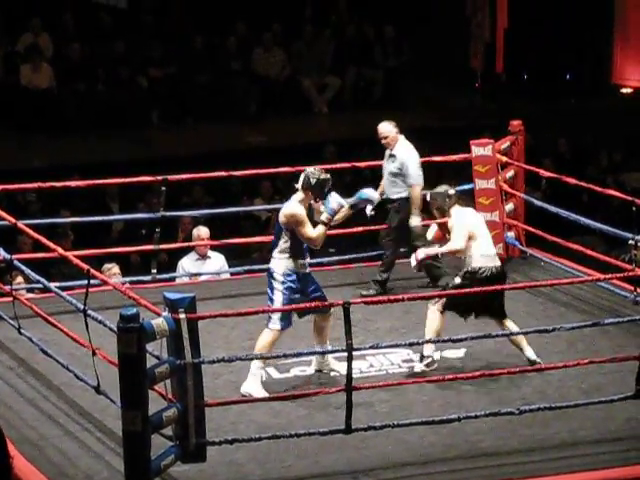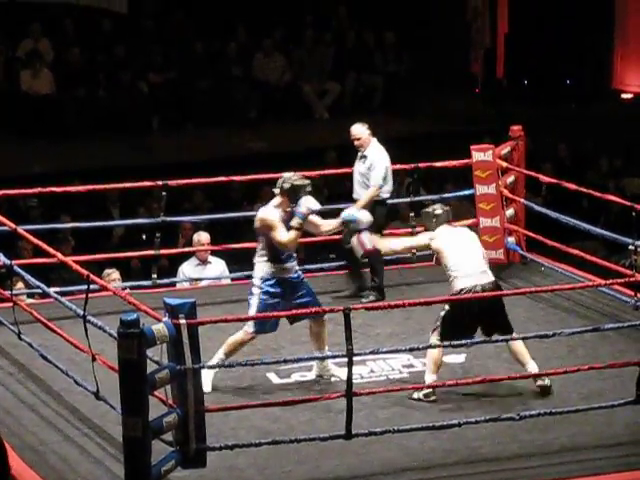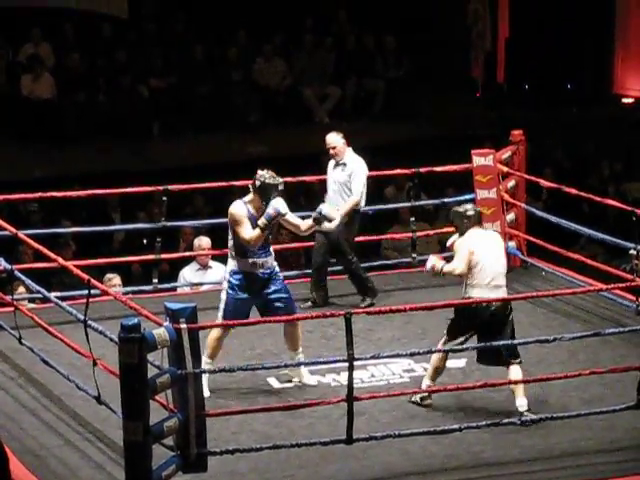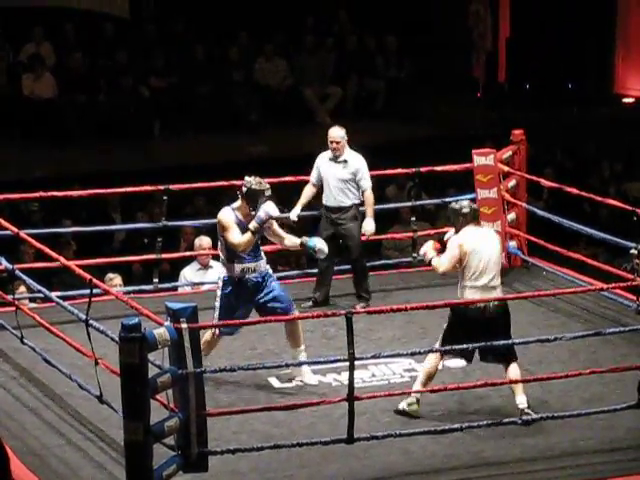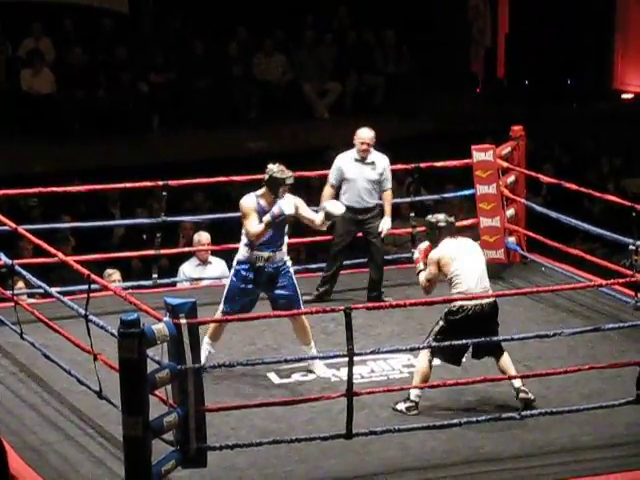
dt=0.3s
person 1, frame 1
left shoulder: (306, 204)
right shoulder: (293, 209)
left elbow: (327, 219)
right elbow: (315, 241)
left wrist: (354, 202)
right wrist: (328, 214)
left hip: (300, 270)
right hip: (285, 273)
left knee: (324, 312)
right knee: (276, 326)
left ankle: (322, 359)
right ankle: (253, 380)
person 1, frame 2
left shoulder: (293, 209)
right shoulder: (267, 214)
left elbow: (319, 228)
right elbow: (287, 244)
left wrist: (344, 221)
right wrist: (299, 218)
left hip: (291, 275)
right hip: (268, 279)
left knee: (318, 318)
right knee: (252, 331)
left ankle: (323, 364)
right ankle: (210, 367)
person 1, frame 3
left shoulder: (271, 207)
right shoulder: (238, 209)
left elbow: (301, 228)
right elbow: (250, 241)
left wrist: (317, 219)
right wrist: (267, 219)
left hip: (268, 272)
right hip: (241, 275)
left knee: (291, 318)
right knee: (224, 326)
left ankle: (299, 368)
right ankle: (203, 372)
person 1, frame 4
left shoulder: (261, 212)
right shoulder: (226, 216)
left elbow: (282, 239)
right elbow: (241, 246)
left wrist: (305, 243)
right wrist: (258, 223)
left hip: (262, 275)
right hip: (235, 281)
left knee: (291, 315)
right knee: (219, 331)
left ankle: (301, 365)
person 1, frame 5
left shoulder: (292, 201)
right shoulder: (249, 202)
left elbow: (317, 223)
right elbow: (254, 235)
left wrist: (326, 214)
right wrist: (272, 217)
left hip: (278, 265)
right hip: (249, 265)
left knee: (297, 313)
right knee: (226, 313)
left ankle: (313, 358)
right ankle: (205, 350)
person 2, frame 1
left shoulder: (457, 219)
right shoulder: (469, 213)
left elbow: (458, 246)
left wrist: (429, 251)
right wrist: (445, 238)
left hip: (478, 273)
right hip: (495, 270)
left knee: (436, 307)
right knee: (500, 318)
left ankle: (427, 357)
right ankle: (531, 356)
person 2, frame 2
left shoulder: (433, 237)
right shoulder: (467, 232)
left elbow: (401, 245)
left wrist: (370, 241)
left hip: (464, 292)
right hip: (490, 287)
left knee: (438, 338)
right knee: (508, 335)
left ankle: (428, 388)
right ankle: (538, 376)
person 2, frame 3
left shoulder: (464, 241)
right shoulder: (496, 238)
left elbow: (459, 270)
left wrist: (438, 265)
left hip: (474, 304)
right hip: (500, 304)
left knee: (444, 347)
right knee: (511, 359)
left ankle: (424, 392)
right ankle: (523, 409)
person 2, frame 4
left shoulder: (459, 240)
right shoulder: (493, 235)
left elbow: (443, 268)
left wrist: (430, 255)
left hip: (469, 306)
right hip: (496, 305)
left knee: (437, 351)
right knee: (509, 359)
left ankle: (413, 400)
right ankle: (523, 407)
person 2, frame 5
left shoulder: (436, 254)
right shoulder: (471, 244)
left elbow: (426, 287)
left wrist: (420, 265)
left hip: (463, 310)
right hip: (488, 306)
left knee: (428, 350)
right knee: (496, 349)
left ankle: (412, 401)
right ankle: (520, 389)
person 3, frame 1
left shoulder: (407, 153)
right shoulder: (390, 151)
left elbow: (416, 187)
left wrist: (415, 214)
left hip: (403, 204)
right hip: (396, 203)
left knee: (390, 244)
right knee: (414, 242)
left ankle: (379, 284)
right ankle: (436, 273)
person 3, frame 2
left shoulder: (378, 155)
right shoulder: (362, 154)
left elbow: (374, 189)
left wrist: (357, 209)
left hip: (374, 208)
right hip: (363, 207)
left knee: (372, 250)
right knee: (350, 246)
left ankle: (378, 291)
right ankle: (357, 285)
person 3, frame 3
left shoulder: (356, 164)
right shoulder: (332, 164)
left elbow: (356, 198)
left wrist: (337, 214)
left hip: (346, 218)
left knee: (346, 259)
right knee: (318, 258)
left ankle: (368, 293)
right ankle: (319, 297)
person 3, frame 4
left shoulder: (357, 160)
right shoulder: (322, 159)
left elbow: (367, 191)
right elbow: (312, 185)
left wrist: (369, 218)
right wrist: (298, 206)
left hip: (349, 214)
right hip: (328, 214)
left knee: (356, 256)
right knee: (325, 257)
left ankle: (363, 297)
right ankle: (320, 297)
person 3, frame 5
left shoulder: (382, 161)
right shoulder: (342, 159)
left elbow: (386, 191)
right elbow: (330, 187)
left wrist: (387, 217)
left hip: (371, 214)
right hip: (347, 214)
left knee: (377, 255)
right knee: (336, 253)
left ankle: (375, 294)
right ankle: (323, 291)
